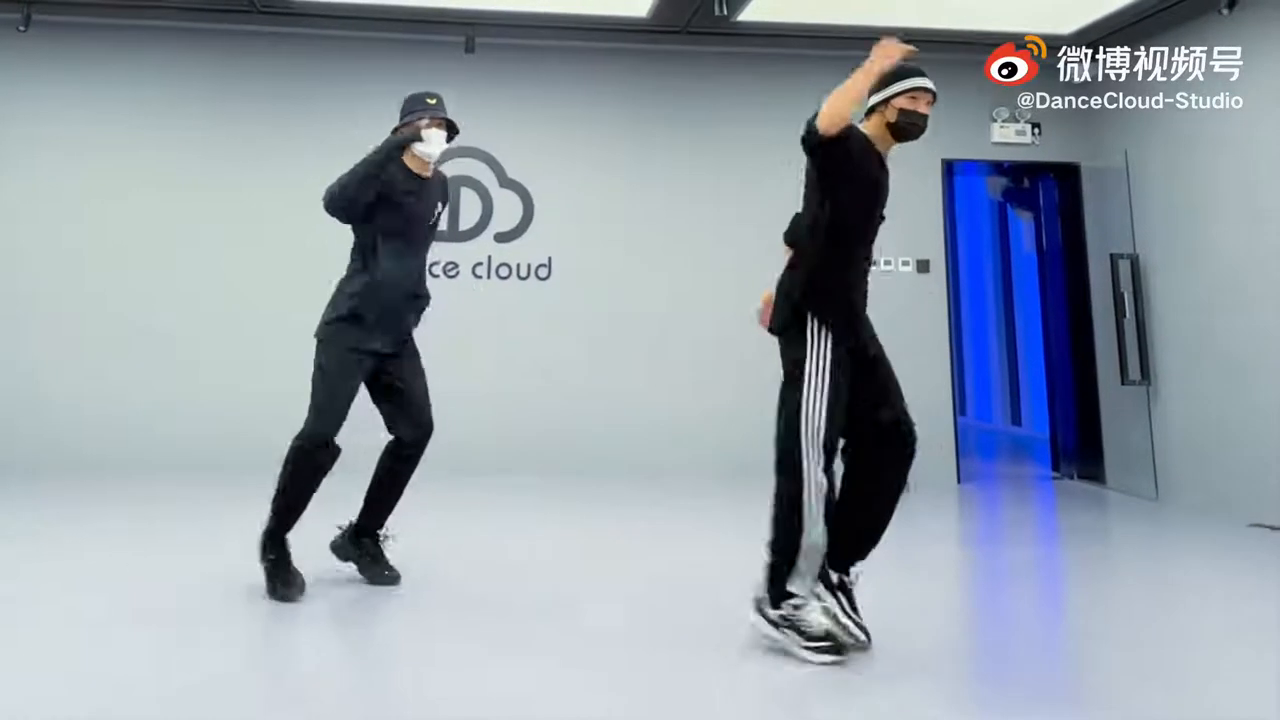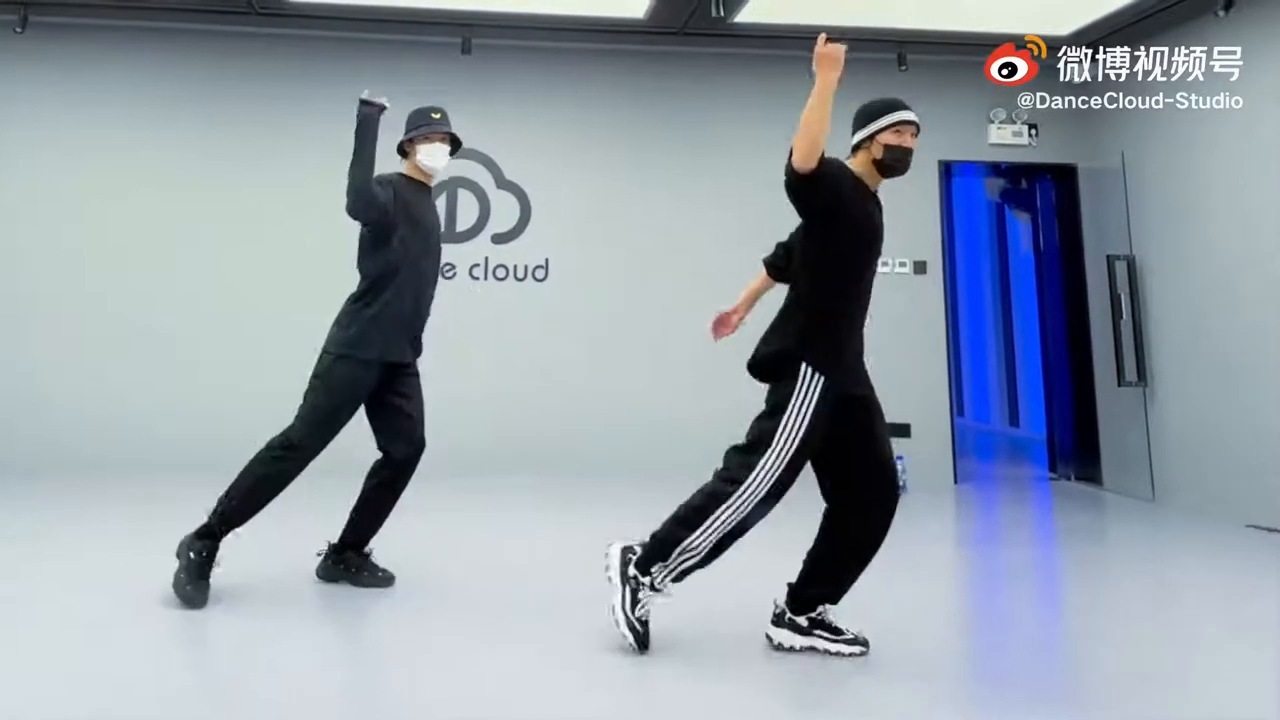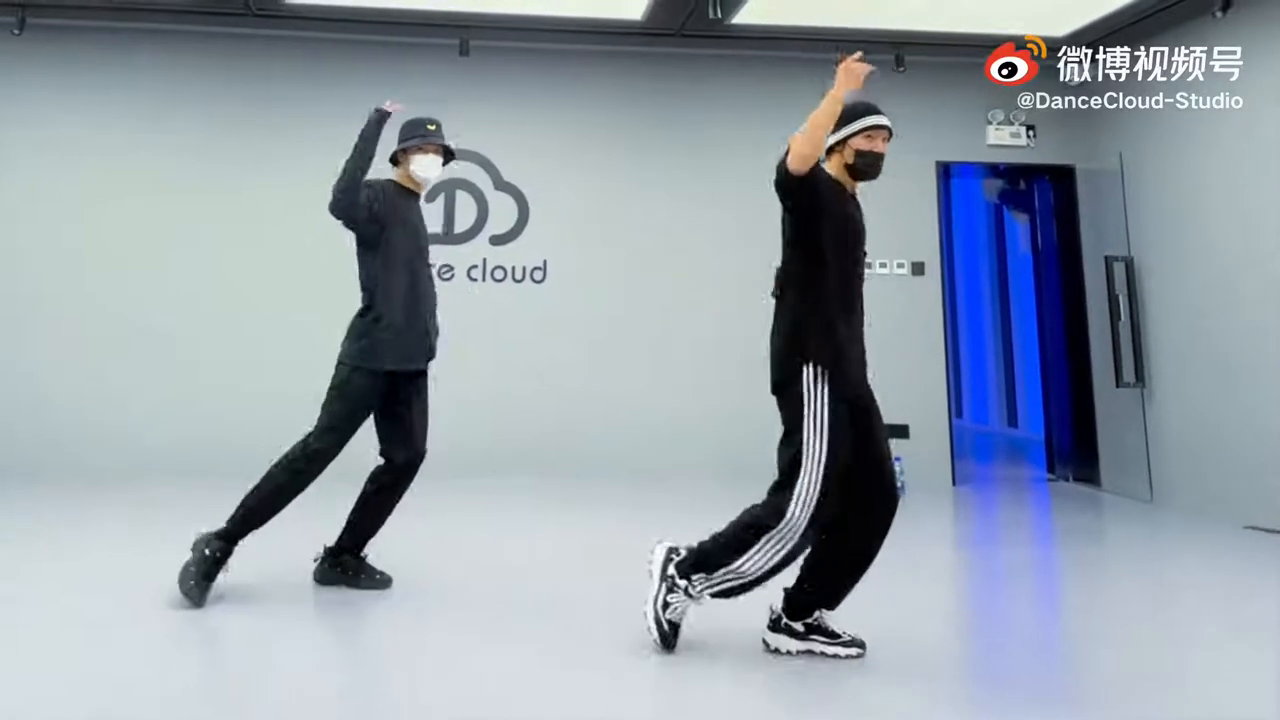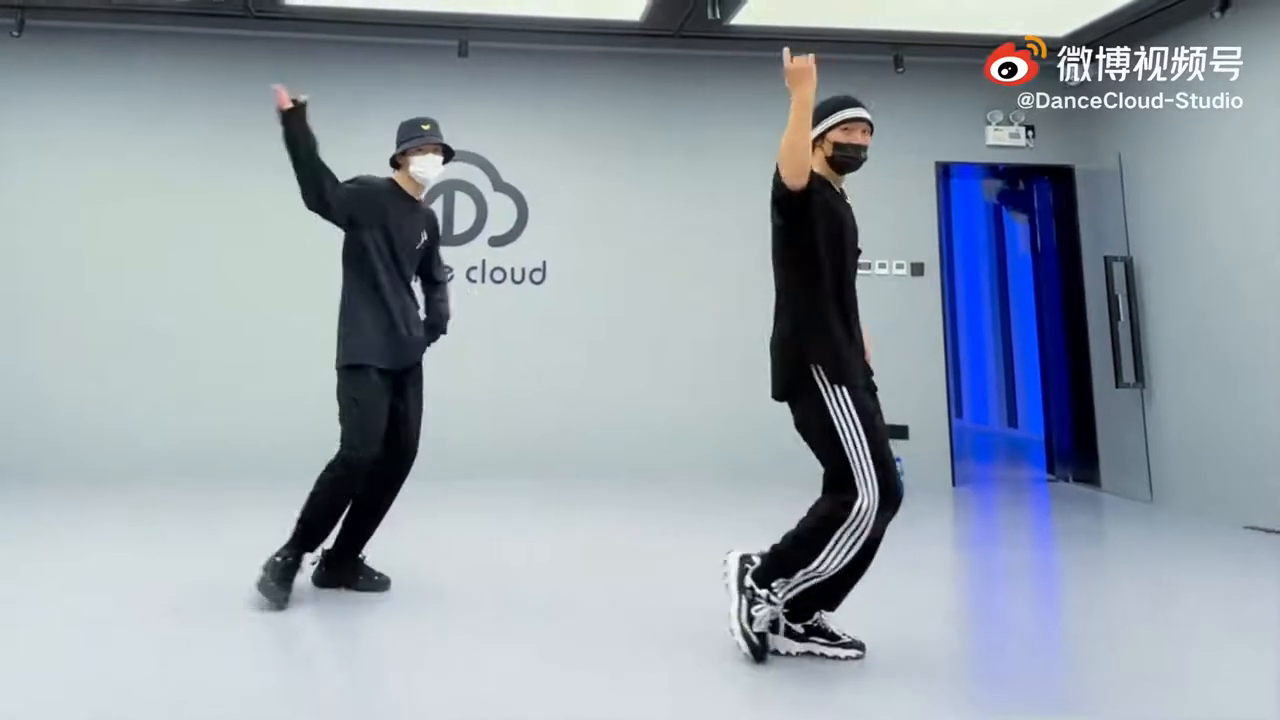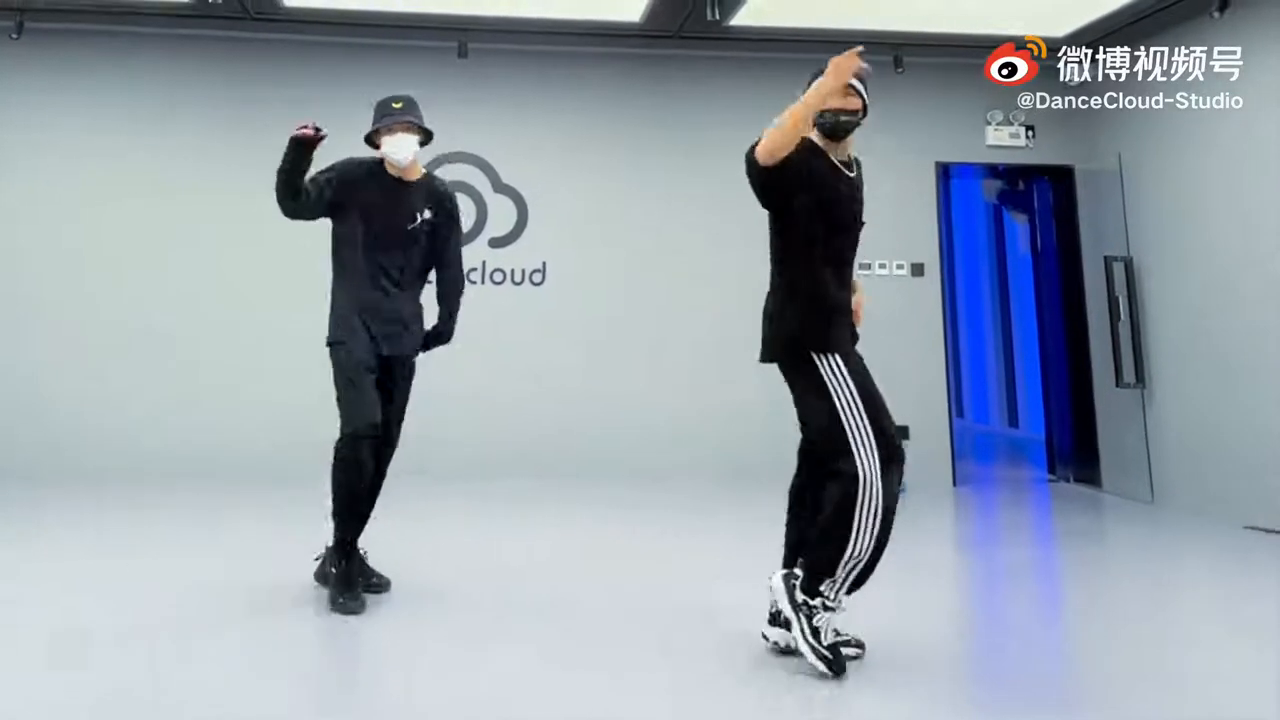
dt=0.2s
person 1, frame 1
left shoulder: (875, 163)
right shoulder: (845, 150)
right elbow: (824, 124)
left wrist: (781, 289)
right wrist: (875, 64)
left hip: (844, 320)
right hip: (814, 322)
left knee: (892, 442)
right knee: (811, 456)
left ankle: (829, 573)
right ankle: (782, 599)
person 1, frame 2
left shoulder: (866, 203)
right shoulder: (834, 188)
left elbow: (789, 255)
right elbow: (801, 162)
left wrist: (743, 305)
right wrist: (825, 83)
left hip: (844, 370)
right hip: (809, 364)
left knee: (874, 493)
right knee: (758, 478)
left ankle: (801, 614)
right ankle: (643, 567)
person 1, frame 3
left shoulder: (846, 204)
right shoulder: (814, 193)
right elbow: (798, 161)
right wrist: (839, 93)
left hip: (843, 370)
right hip: (809, 366)
left knee: (874, 500)
right knee: (803, 504)
left ankle: (797, 617)
right ankle: (685, 570)
person 1, frame 4
left shoulder: (839, 204)
right shoulder: (799, 194)
right elbow: (795, 172)
left wrist: (861, 354)
right wrist: (801, 95)
left hip: (840, 365)
right hip: (813, 365)
left knee: (873, 495)
right knee: (870, 490)
left ankle: (798, 617)
right ankle: (763, 578)
person 1, frame 5
left shoulder: (850, 174)
right shoulder: (797, 162)
right elbow: (763, 156)
right wrist: (815, 91)
left hip: (828, 334)
right hip: (808, 336)
left knee: (823, 467)
right knee: (873, 462)
left ankle: (792, 609)
right ankle: (810, 592)
person 2, frame 1
left shoulder: (438, 187)
right shoulder: (383, 175)
right elbow: (336, 202)
right wrist: (393, 145)
left hip: (396, 334)
right hip: (351, 327)
left knee: (415, 431)
right knee: (321, 435)
left ankle: (362, 536)
right ankle: (274, 547)
person 2, frame 2
left shoulder: (425, 199)
right shoulder: (391, 191)
right elbow: (359, 204)
right wrist: (367, 120)
left hip: (399, 353)
right hip: (359, 347)
left knee: (406, 451)
right knee: (300, 442)
left ankle: (346, 554)
right ankle: (204, 544)
person 2, frame 3
left shoulder: (412, 208)
right shoulder: (378, 196)
right elbow: (342, 203)
right wrist: (374, 126)
left hip: (410, 358)
right hip: (372, 355)
left knee: (406, 456)
right knee: (318, 448)
left ankle: (342, 557)
right ankle: (219, 545)
person 2, frame 4
left shoulder: (425, 218)
right shoulder: (366, 195)
right elbow: (316, 192)
left wrist: (436, 317)
right wrist: (295, 124)
left hip: (405, 356)
right hip: (363, 353)
left knee: (399, 456)
right knee: (359, 454)
left ankle: (342, 559)
right ankle: (291, 556)
person 2, frame 5
left shoulder: (437, 196)
right shoulder: (350, 177)
left elbow: (449, 266)
right elbow: (293, 205)
left wrist: (446, 323)
right wrist: (300, 149)
left hip: (402, 339)
right hip: (352, 333)
left knee: (381, 446)
right knee: (359, 434)
left ankle: (343, 555)
right ankle: (342, 562)
